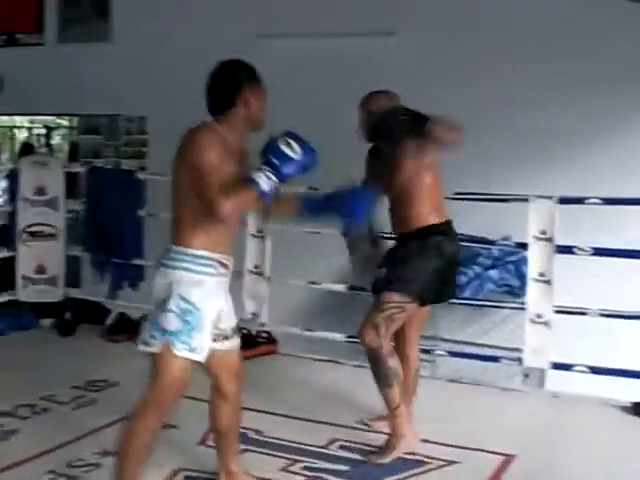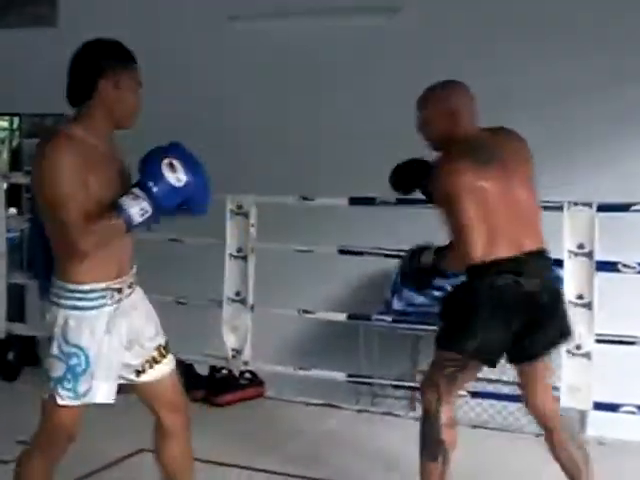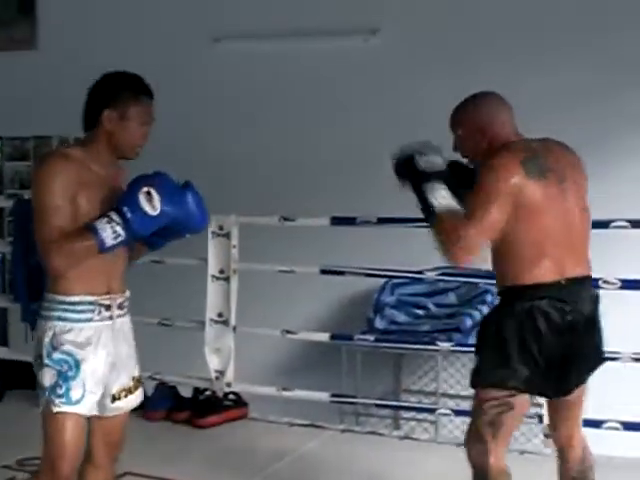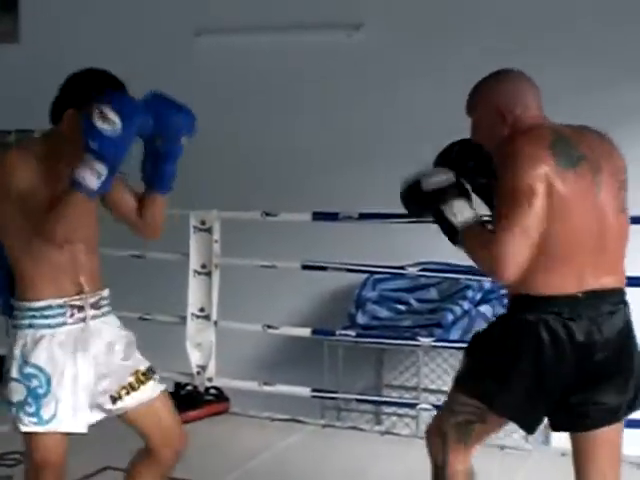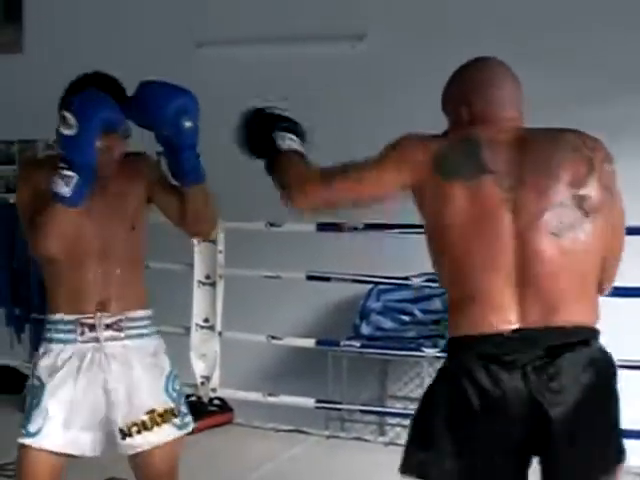
dt=0.5s
person 1, frame 1
left shoulder: (237, 148)
right shoulder: (204, 140)
left elbow: (259, 204)
right elbow: (222, 208)
right wrist: (273, 173)
left hip: (215, 280)
right hip: (190, 276)
left knee: (230, 382)
right knee: (161, 398)
person 1, frame 2
left shoulder: (106, 146)
right shoulder: (61, 152)
right elbow: (81, 240)
left wrist: (163, 201)
right wrist: (147, 196)
left hip: (128, 300)
right hip: (83, 309)
left knee: (174, 412)
right knee: (56, 436)
person 1, frame 3
left shoulder: (115, 173)
right shoulder: (58, 169)
right elbow: (56, 257)
left wrist: (158, 231)
right wrist: (124, 221)
left hip: (116, 321)
right hip: (72, 324)
person 1, frame 4
left shoulder: (96, 162)
left elbow: (148, 224)
right elbow: (58, 231)
left wrist: (162, 163)
right wrist: (100, 155)
left hip: (100, 323)
right hip: (46, 328)
left knee: (170, 438)
person 1, frame 5
left shoulder: (140, 171)
right shoulder: (37, 176)
left elbow: (201, 225)
right elbow: (46, 246)
left wrist: (183, 152)
right wrist: (75, 166)
left hip: (136, 342)
right hip: (68, 345)
person 2, frame 1
left shoulder: (409, 143)
right shoulder: (378, 155)
left elbow: (453, 134)
right elbow: (362, 198)
left wrist: (416, 123)
left hip: (430, 244)
right hip: (419, 245)
left knee: (373, 333)
right knee: (405, 335)
left ankle: (402, 429)
right ankle: (402, 415)
person 2, frame 2
left shoulder: (453, 165)
right shoulder: (511, 142)
left elbow: (472, 251)
right wrist: (433, 183)
left hip: (495, 290)
right hip: (538, 278)
left knee: (437, 395)
right knee: (541, 403)
person 2, frame 3
left shoulder: (503, 167)
right shoulder: (563, 155)
left elbow: (459, 252)
left wrist: (435, 190)
right wrist: (473, 200)
left hip: (531, 314)
right hip: (579, 305)
left knee: (485, 448)
right knee: (568, 432)
person 2, frame 4
left shoulder: (529, 152)
right shoulder: (602, 147)
left elbow: (505, 265)
left wrist: (453, 208)
right wrist: (493, 180)
left hip: (544, 330)
left knee: (447, 441)
person 2, frame 5
left shoulder: (428, 157)
right shoulder: (589, 156)
left elbow: (306, 194)
right elbow: (600, 279)
left wrist: (280, 145)
left hip: (479, 377)
right hip: (577, 372)
